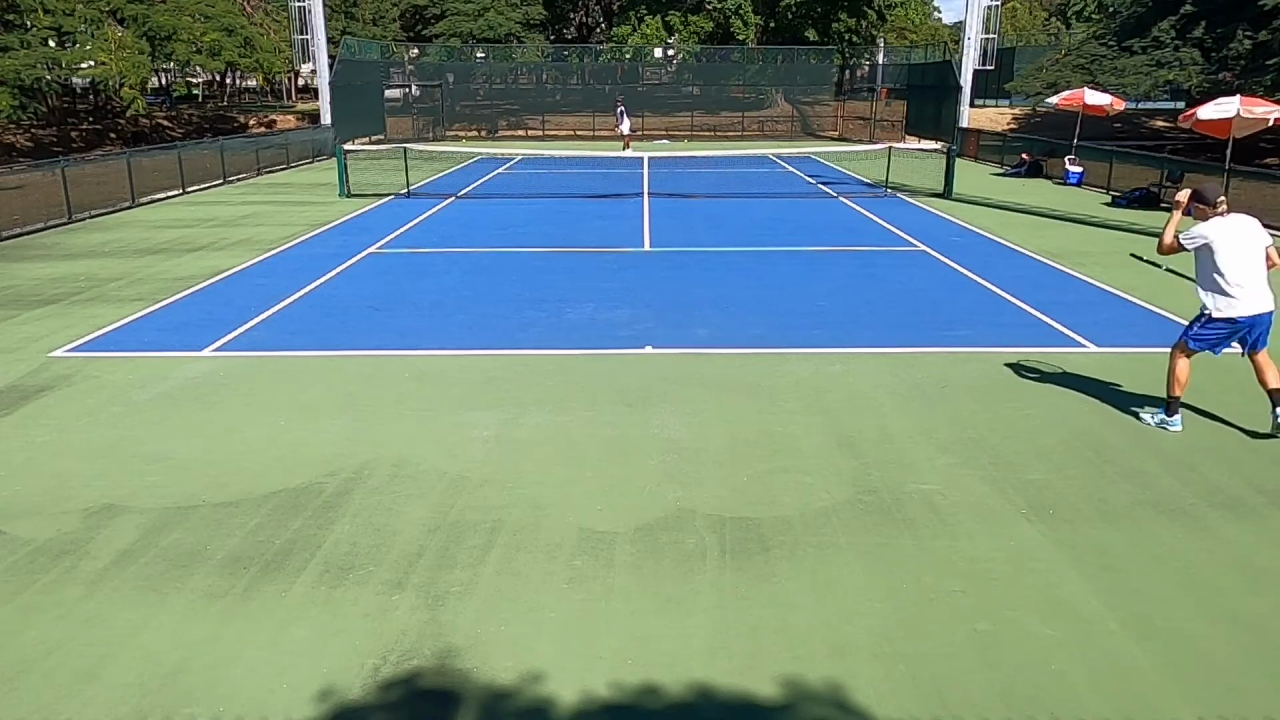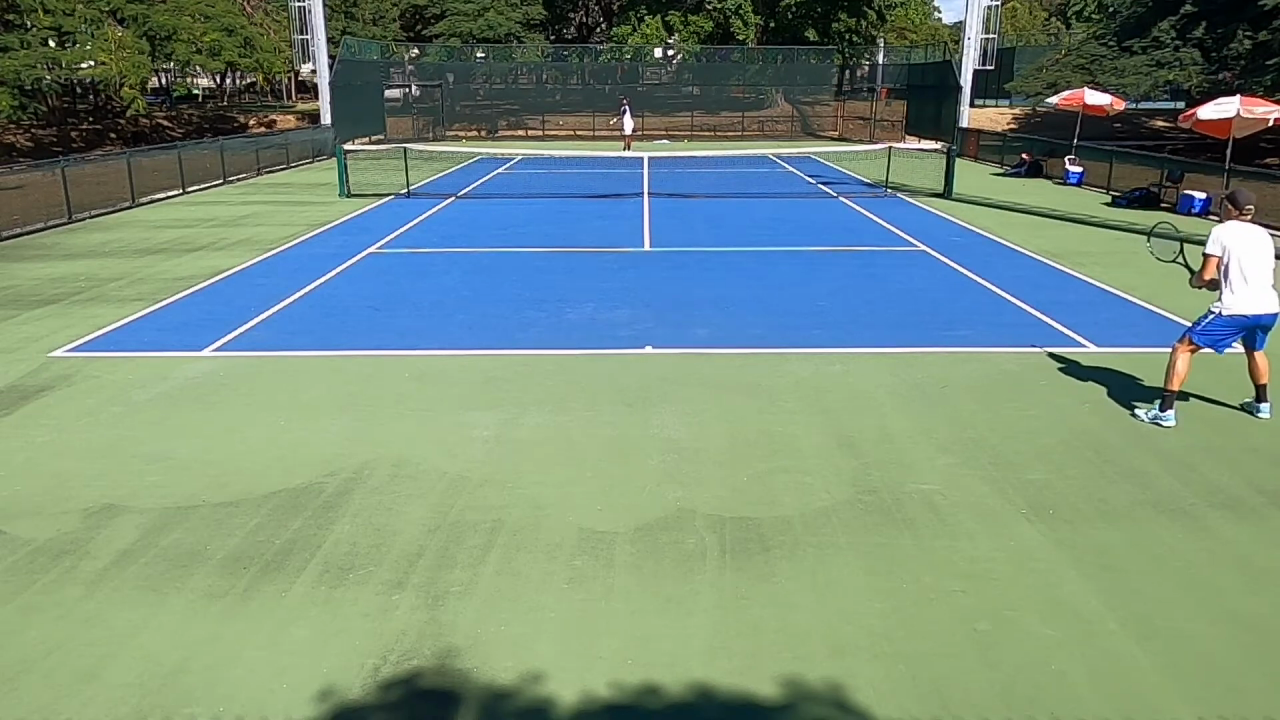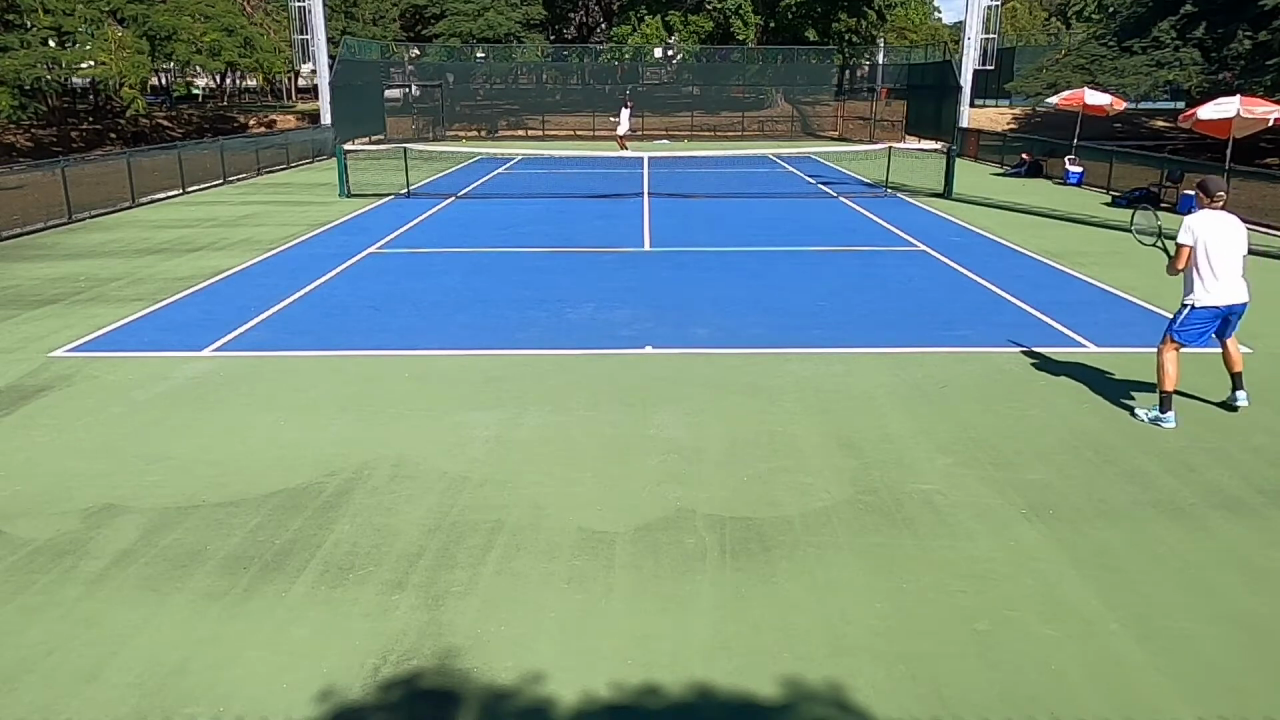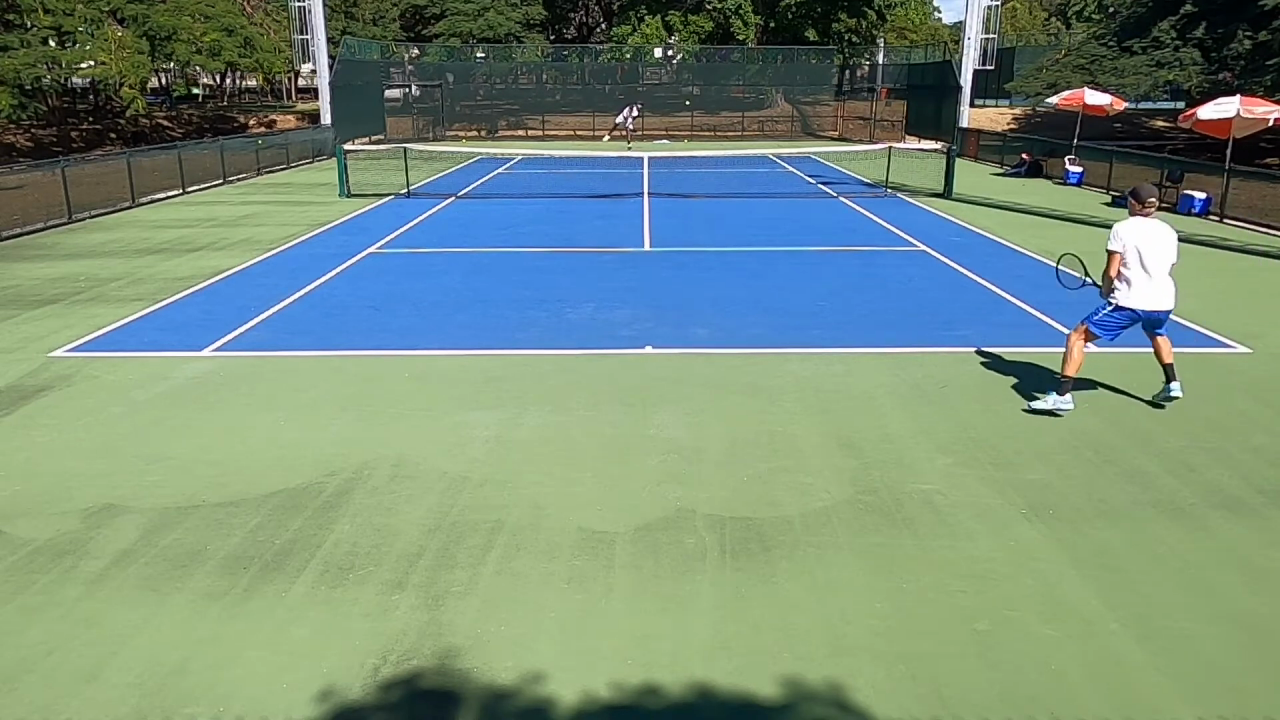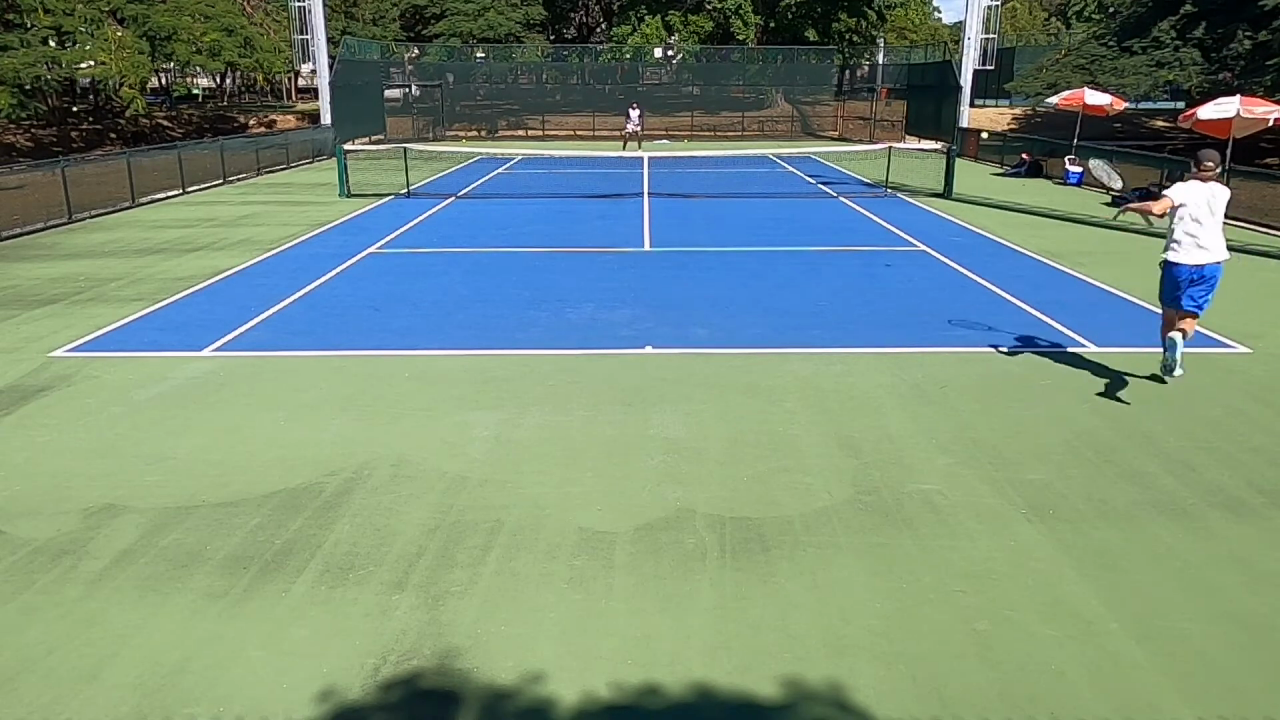
dt=0.7s
person 1, frame 1
left shoulder: (1205, 230)
right shoulder: (1250, 222)
left elbow: (1163, 248)
left wrist: (1177, 211)
left hip: (1228, 311)
left knee: (1180, 352)
right knee: (1259, 355)
left ankle: (1171, 415)
person 1, frame 2
left shoulder: (1221, 232)
right shoulder: (1264, 235)
left elbow: (1205, 275)
left wrist: (1194, 281)
right wrist: (1219, 282)
left hip: (1236, 309)
right hip: (1269, 309)
left knee: (1182, 348)
right knee: (1254, 349)
left ankle: (1165, 410)
right ankle: (1261, 403)
person 1, frame 3
left shoulder: (1193, 221)
right shoulder: (1238, 224)
left elbow: (1178, 265)
left wrist: (1170, 267)
left hip: (1206, 301)
right hip: (1238, 298)
left knee: (1168, 348)
right knee: (1226, 339)
left ankle: (1165, 412)
right ankle: (1238, 392)
person 1, frame 4
left shoulder: (1121, 228)
right shoulder: (1169, 234)
left elbow: (1111, 273)
right elbow: (1165, 273)
left wrist: (1107, 290)
left hip: (1129, 304)
right hip: (1163, 304)
left knee: (1076, 338)
right knee: (1158, 335)
left ankle: (1062, 396)
right ankle: (1171, 385)
person 1, frame 5
left shoulder: (1181, 188)
right shoulder: (1223, 193)
left elbow: (1156, 209)
left wrist: (1132, 207)
left hip: (1178, 261)
right hip: (1209, 265)
left knee: (1170, 315)
right knee: (1188, 319)
left ankle: (1171, 363)
right ankle: (1176, 338)
